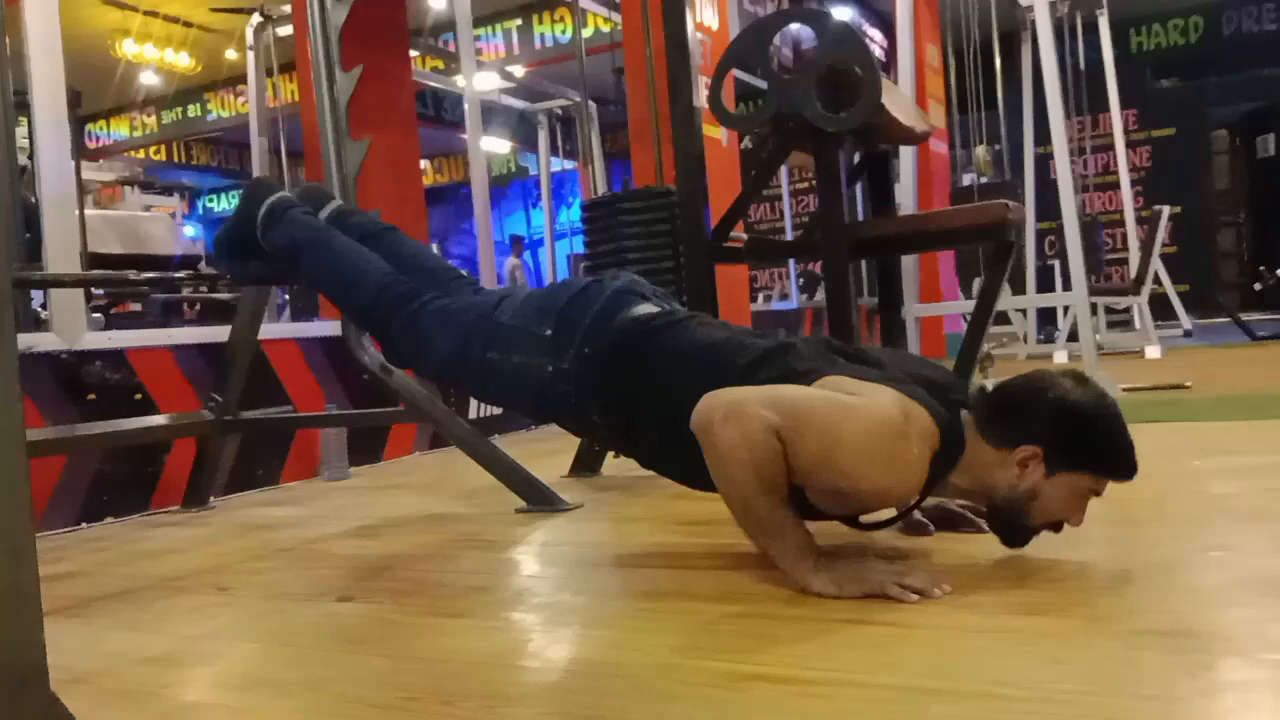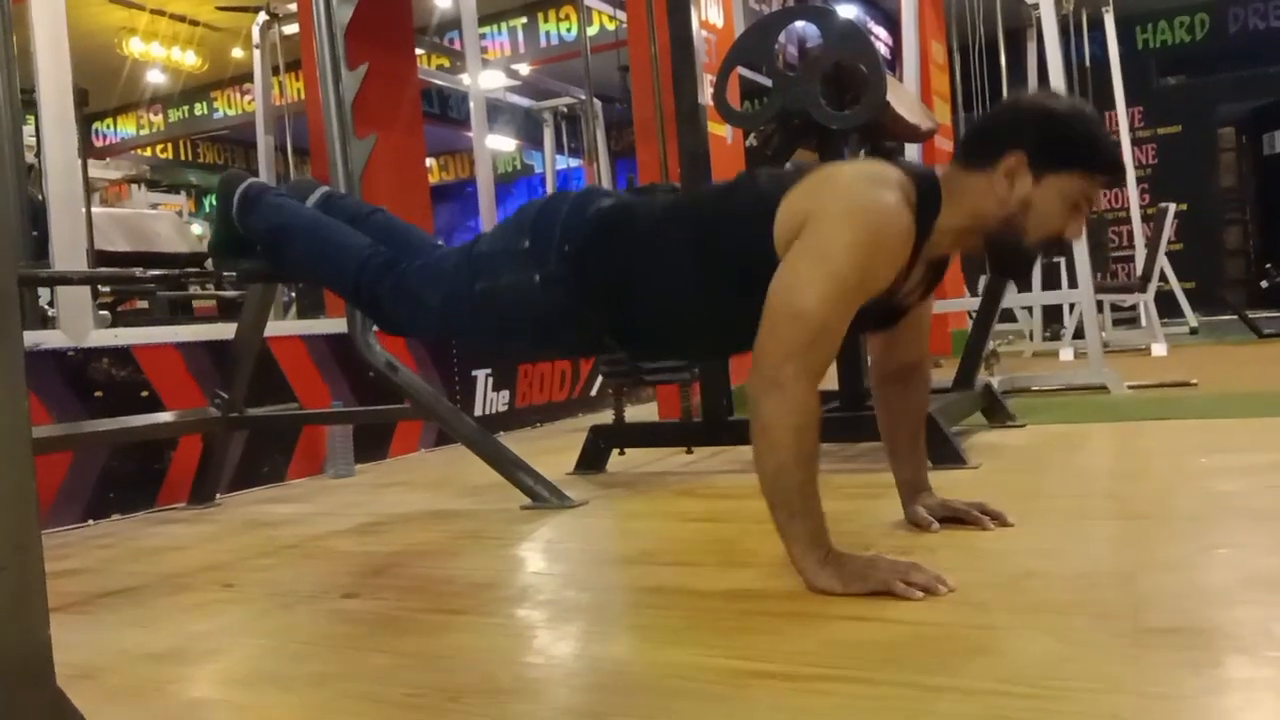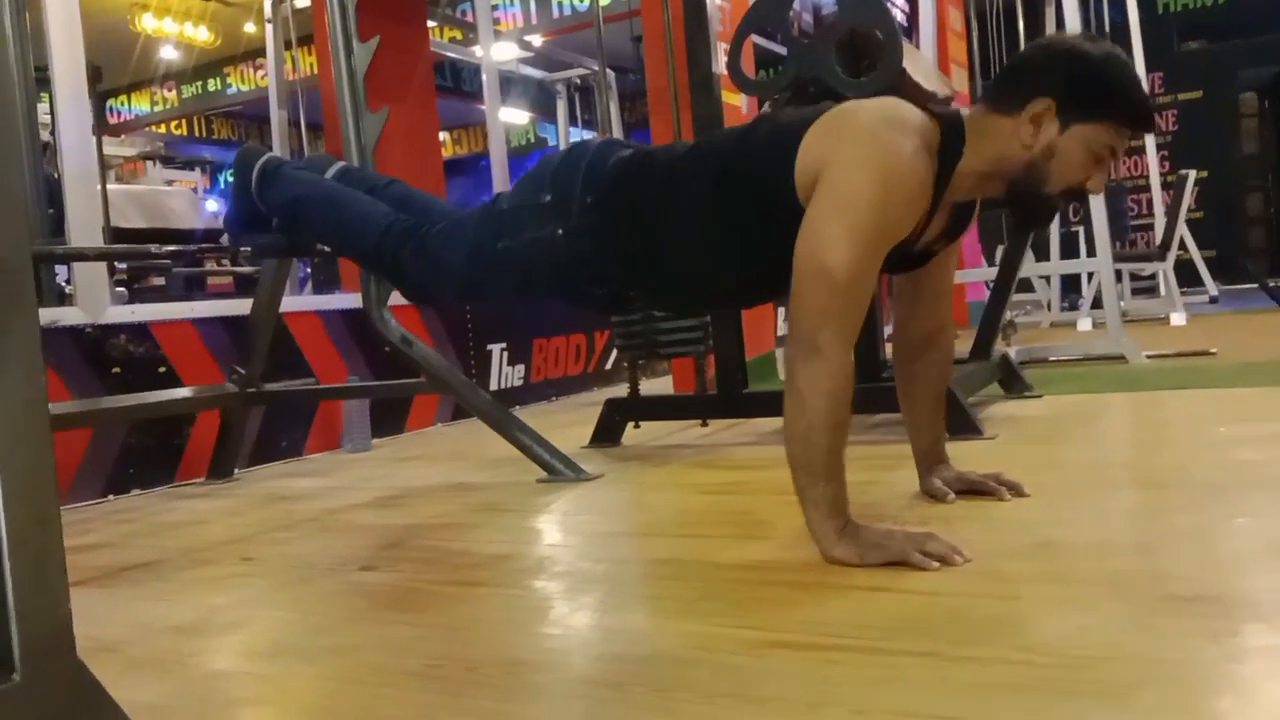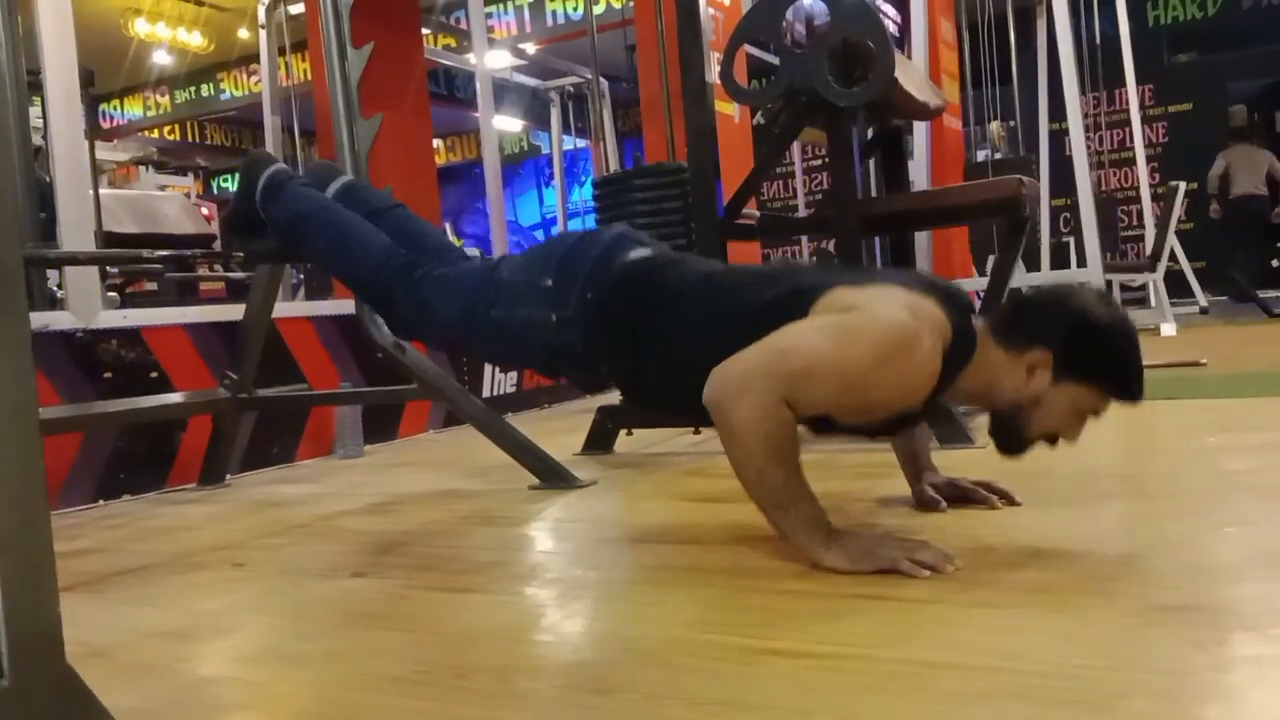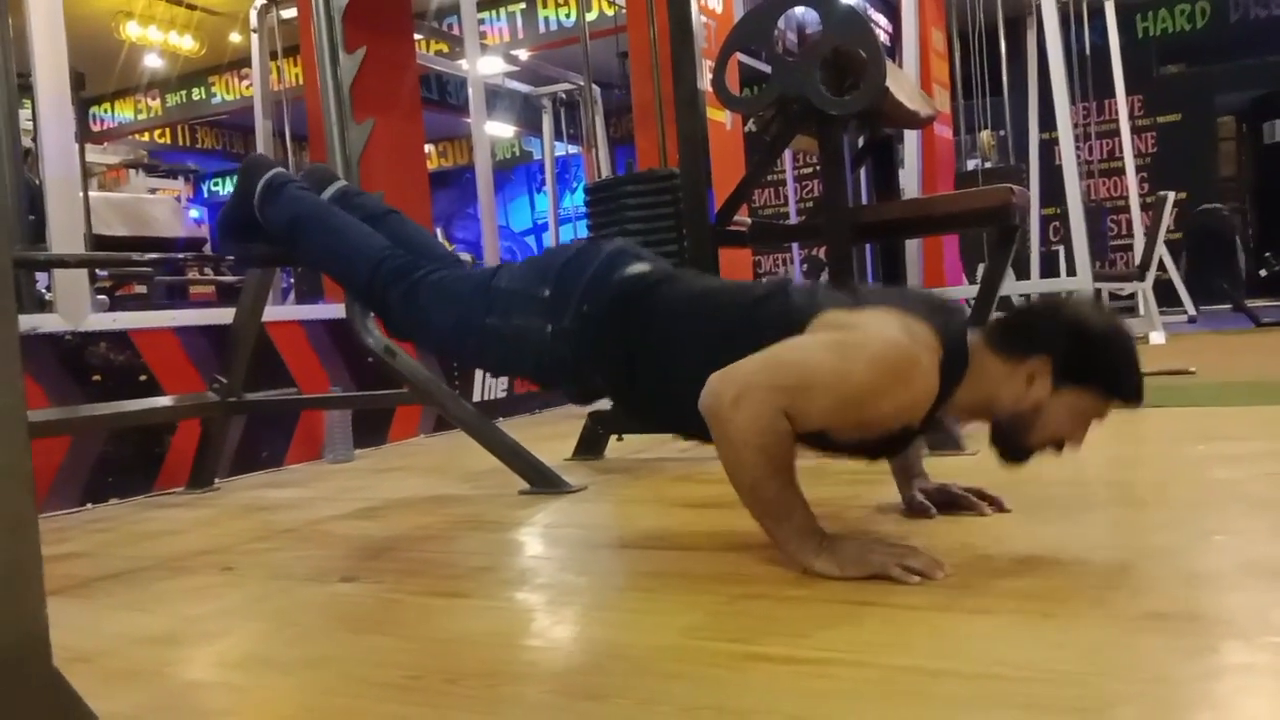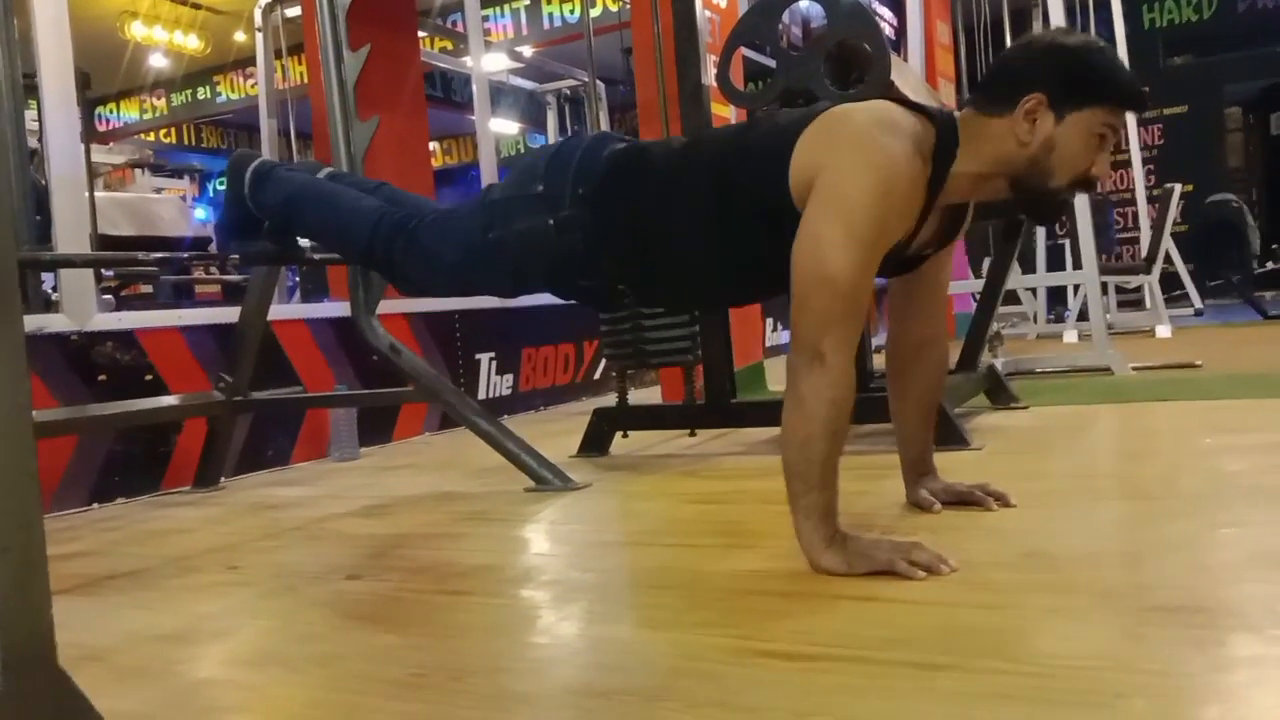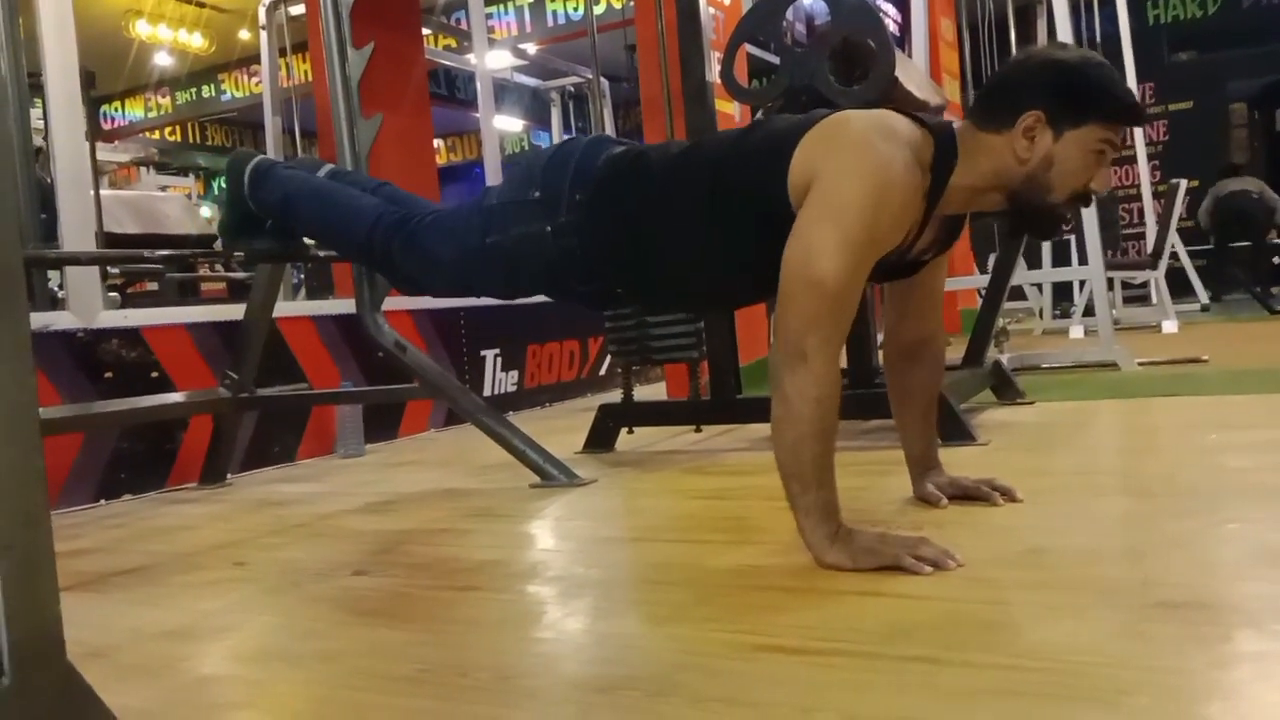
dt=0.7s
person 1, frame 1
left shoulder: (952, 407)
right shoulder: (897, 450)
right elbow: (727, 418)
left wrist: (904, 509)
right wrist: (809, 563)
left hip: (643, 325)
right hip: (592, 354)
left knee: (454, 300)
right knee: (412, 320)
left ankle: (323, 213)
right ankle: (273, 220)
person 1, frame 2
left shoulder: (931, 227)
right shoulder: (876, 218)
left elbow: (900, 365)
right elbow: (782, 381)
left wrist: (917, 494)
right wrist: (818, 560)
left hip: (619, 265)
right hip: (574, 264)
left knee: (423, 273)
right knee: (401, 289)
left ankle: (317, 202)
right ankle: (258, 210)
person 1, frame 3
left shoulder: (956, 188)
right shoulder: (892, 161)
left elbow: (923, 330)
right elbow: (819, 346)
left wrist: (932, 465)
right wrist: (835, 531)
left hip: (635, 242)
right hip: (592, 216)
left knee: (437, 243)
right knee: (419, 257)
left ankle: (332, 173)
right ankle: (272, 182)
person 1, frame 4
left shoulder: (948, 332)
right shoulder: (906, 345)
right elbow: (739, 388)
left wrist: (922, 475)
right wrist: (821, 541)
left hip: (641, 282)
right hip: (593, 305)
left knee: (440, 279)
right knee: (413, 293)
left ankle: (334, 189)
right ankle: (275, 193)
person 1, frame 5
left shoulder: (949, 346)
right shoulder: (905, 358)
right elbow: (734, 398)
left wrist: (910, 480)
right wrist: (812, 546)
left hip: (637, 300)
right hip: (592, 315)
left knee: (442, 277)
right knee: (409, 292)
left ankle: (330, 193)
right ankle: (270, 196)
person 1, frame 6
left shoulder: (953, 184)
right shoulder: (885, 162)
left elbow: (918, 335)
right elbow: (821, 354)
left wrist: (920, 475)
right wrist: (822, 539)
left hip: (626, 241)
right hip: (584, 210)
left knee: (427, 246)
right knee: (410, 251)
left ankle: (313, 182)
right ankle: (264, 189)
person 1, frame 7
left shoulder: (946, 199)
right shoulder: (885, 172)
left elbow: (913, 336)
right elbow: (804, 354)
left wrist: (926, 469)
right wrist: (827, 535)
left hip: (624, 235)
right hip: (581, 213)
left knee: (423, 240)
right knee: (409, 249)
left ankle: (325, 177)
right ankle: (265, 186)
